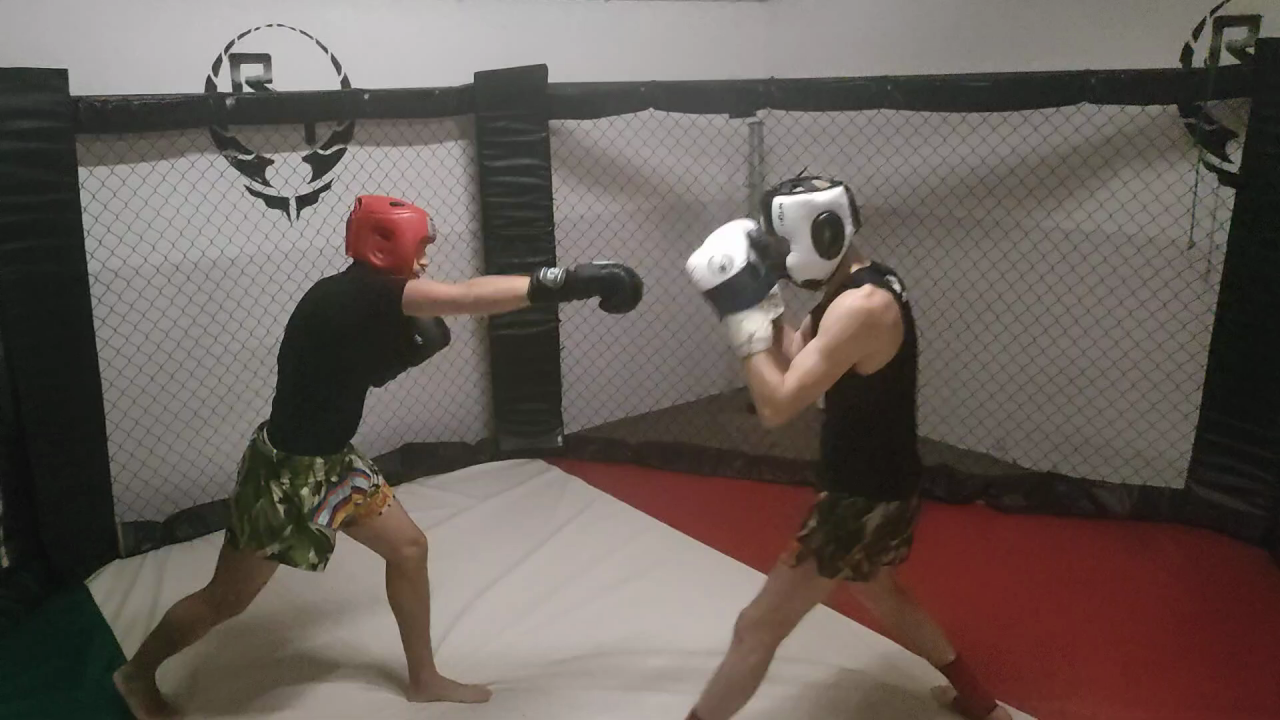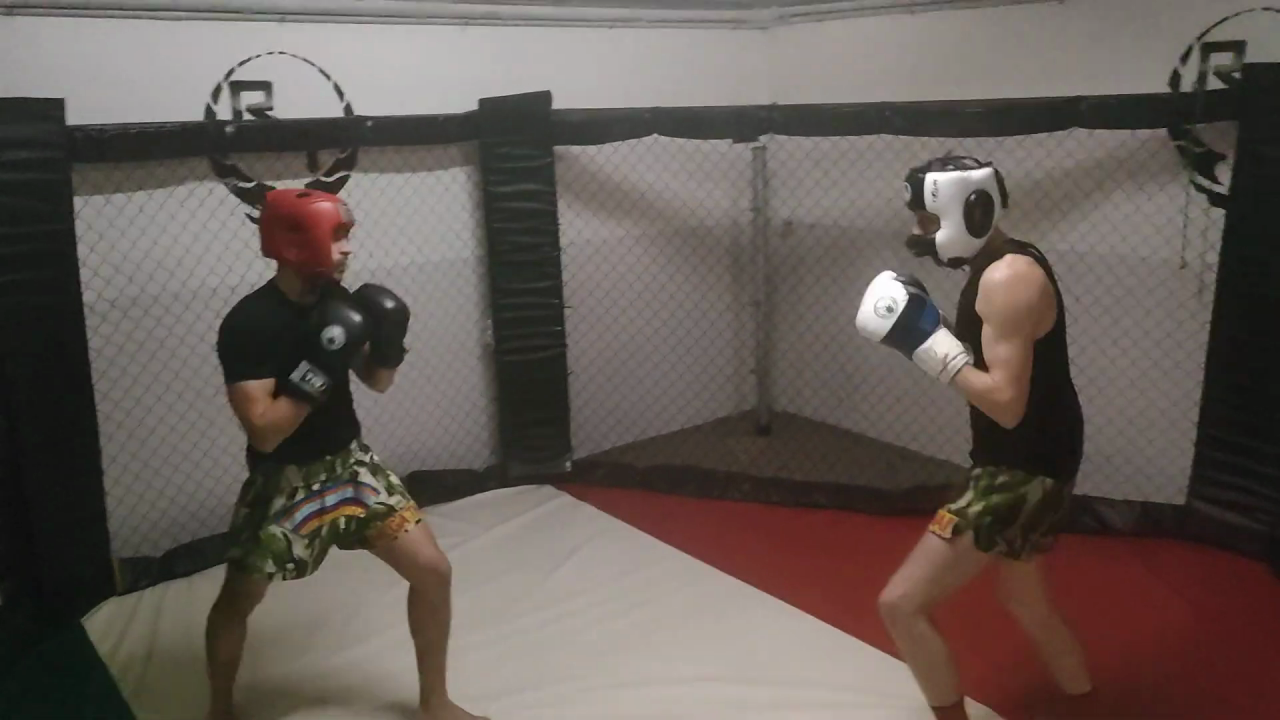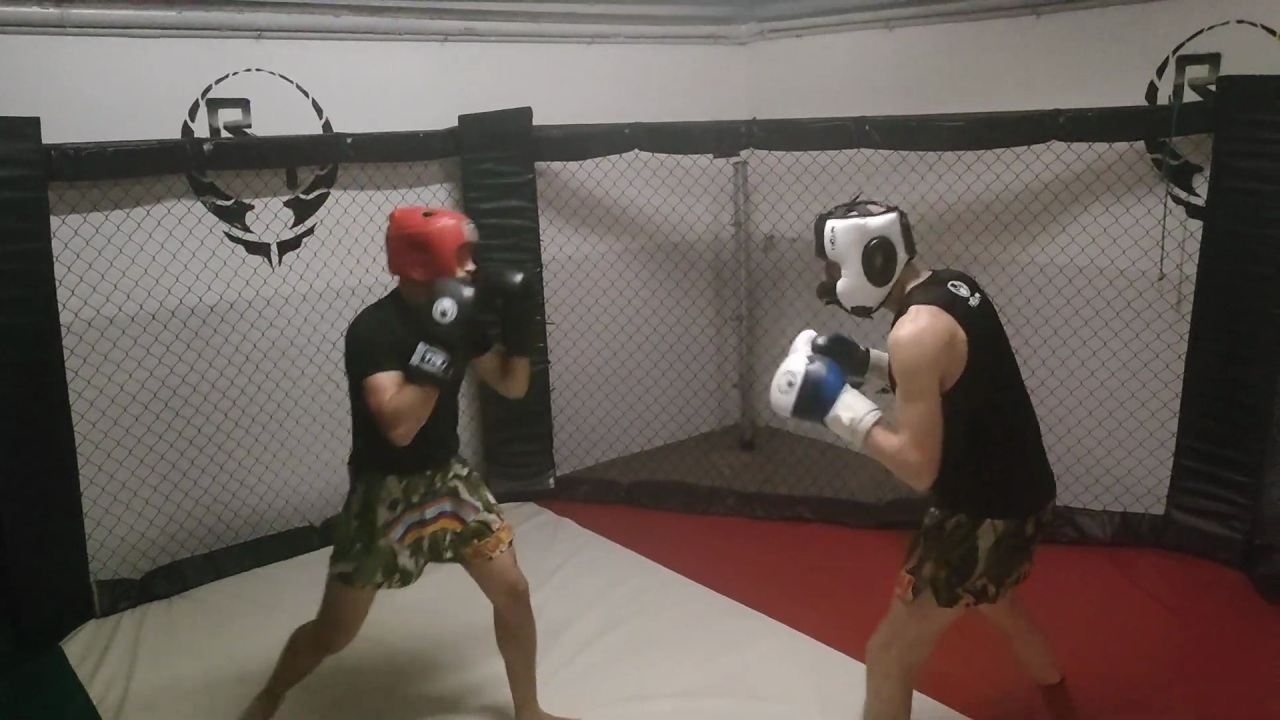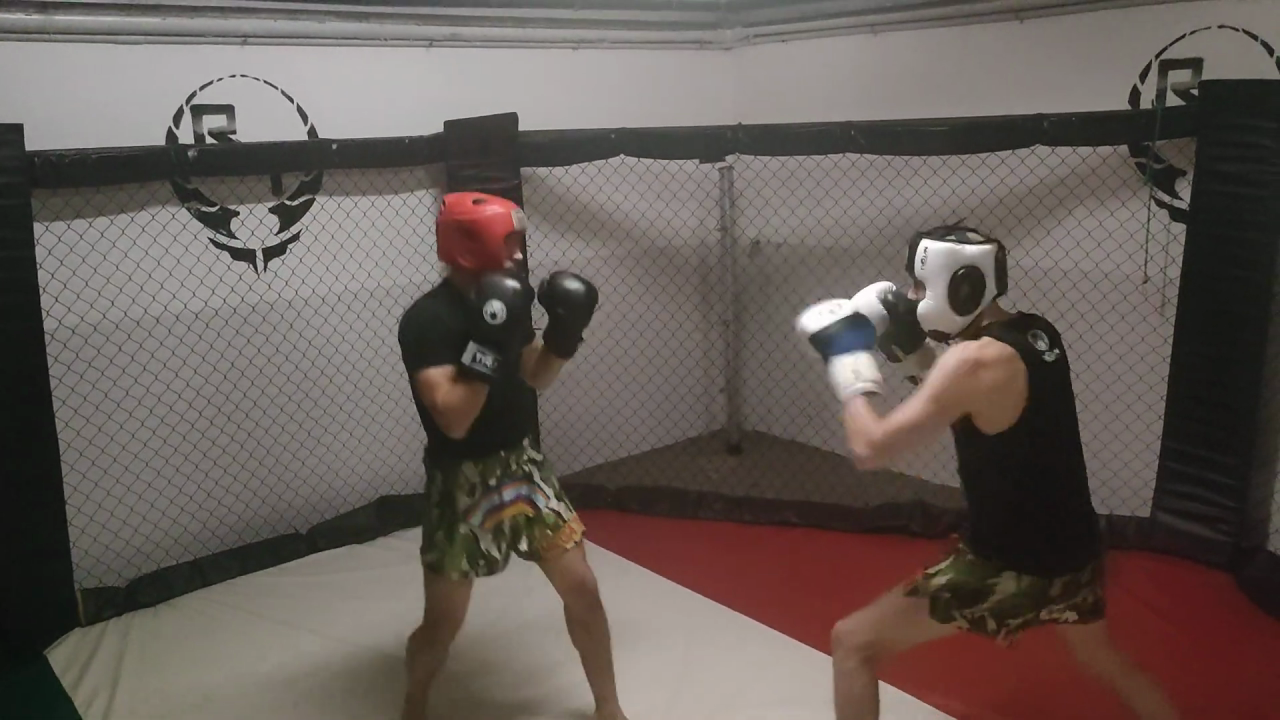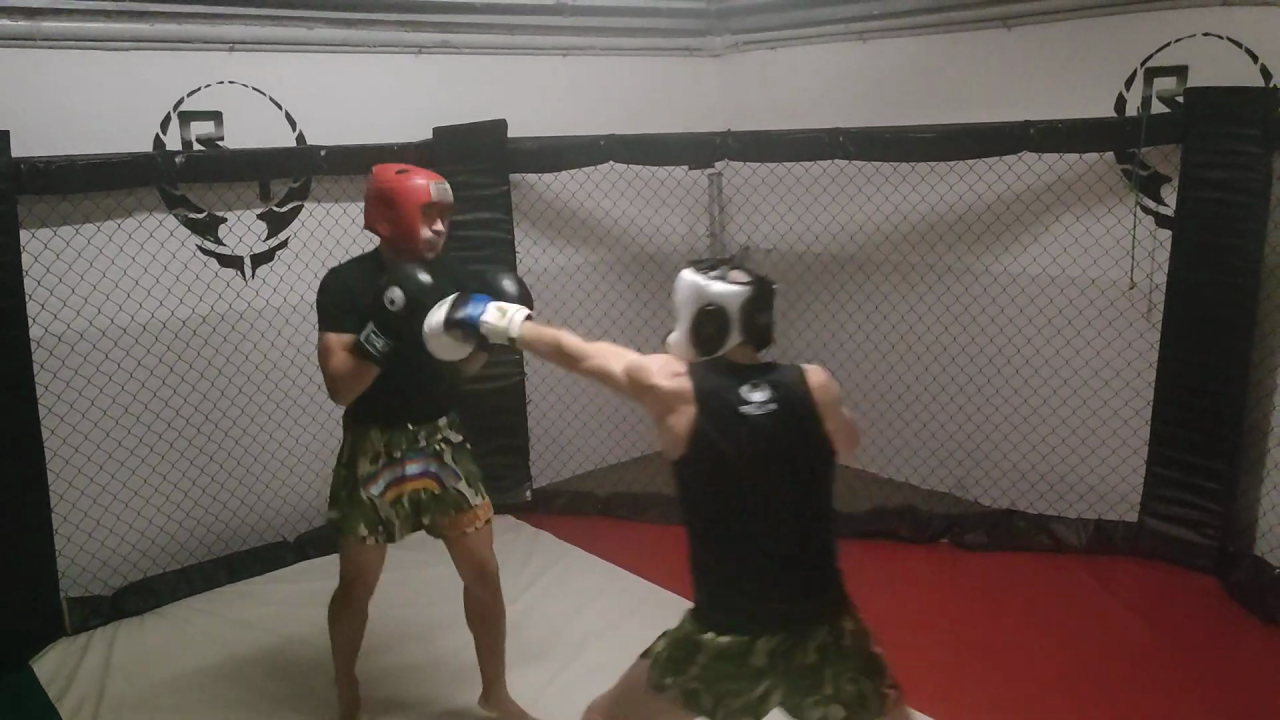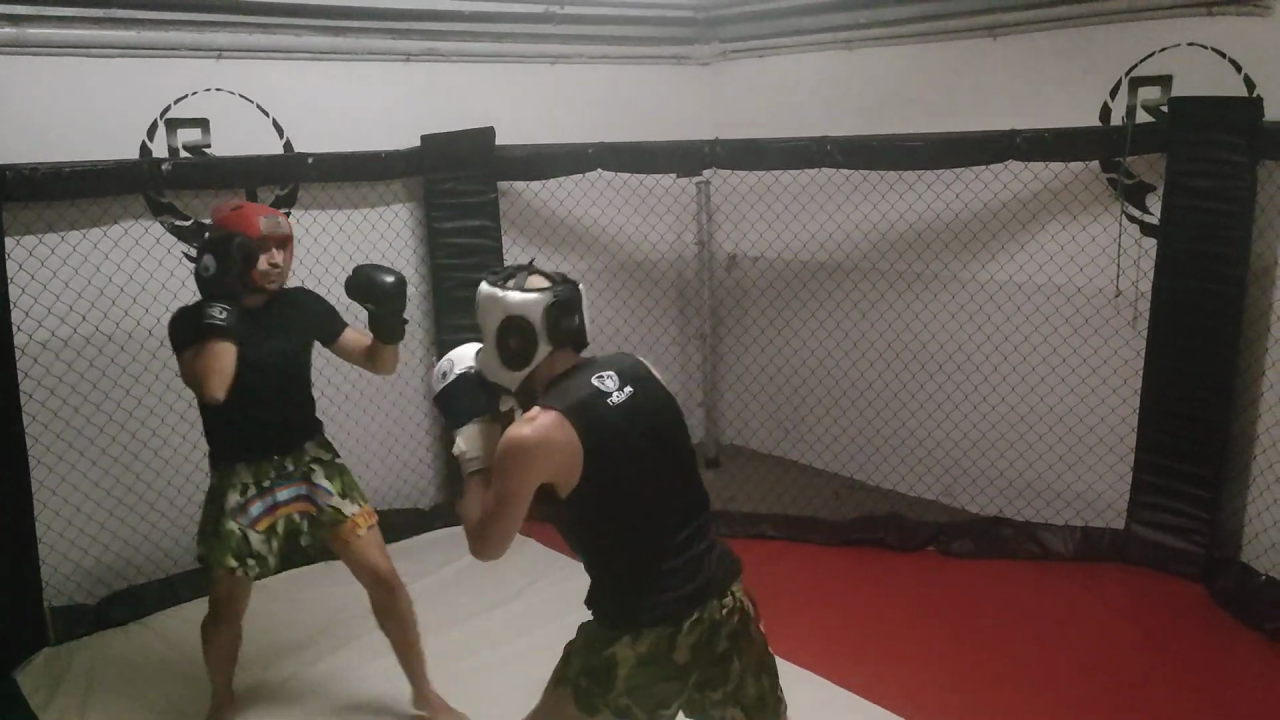
dt=0.5s
person 1, frame 1
left shoulder: (355, 294)
right shoulder: (352, 297)
right elbow: (467, 295)
left wrist: (401, 354)
right wrist: (573, 279)
left hip: (328, 459)
right hip: (291, 470)
left knee: (407, 547)
right knee: (227, 598)
left ankle: (423, 677)
right ankle: (137, 673)
person 1, frame 2
left shoulder: (336, 300)
right shoulder: (246, 325)
left elbow: (377, 381)
right elbow: (264, 435)
left wrist: (387, 343)
right wrist: (318, 365)
left hip: (352, 464)
right hip: (286, 481)
left knee: (432, 570)
right knee: (235, 604)
person 1, frame 3
left shoulder: (451, 307)
right shoulder: (372, 330)
left elbow: (512, 386)
right elbow: (400, 428)
left wrist: (518, 327)
right wrist: (438, 343)
left hip: (448, 477)
right hip: (386, 491)
left knee: (513, 591)
right knee: (335, 631)
person 1, frame 4
left shoulder: (505, 303)
right shoulder: (425, 321)
left elbow: (535, 378)
right elbow: (454, 422)
left wrist: (564, 331)
right wrist: (490, 344)
left hip: (522, 463)
right hip: (463, 480)
left knee: (582, 589)
right knee: (442, 626)
person 1, frame 5
left shoulder: (446, 278)
right shoulder: (344, 285)
left elbow: (467, 364)
right elbow: (340, 388)
right wrist: (387, 325)
left hip: (442, 439)
right hip: (375, 448)
left knee: (483, 572)
right knee: (358, 583)
person 1, frame 6
left shoulder: (304, 306)
right shoulder: (193, 321)
left elbow: (380, 363)
right elbow: (212, 388)
left wrist: (387, 318)
right wrist: (221, 301)
left hip: (311, 462)
right hip: (243, 479)
left knee: (382, 575)
right knee: (225, 609)
person 2, frame 1
left shoulder: (859, 308)
right shoulder: (858, 288)
left elbow: (777, 407)
right elbow: (796, 358)
left wrist: (740, 312)
right wrist: (761, 298)
left hip: (863, 497)
right hip: (883, 485)
left knee: (759, 627)
right knee: (881, 594)
person 2, frame 2
left shoulder: (1009, 277)
right shoulder: (1002, 267)
left elbow: (1007, 405)
right elbow: (982, 367)
left wrist: (927, 339)
right wrist: (923, 326)
left hip: (1023, 473)
right hip: (1028, 467)
left knee: (902, 605)
right knee: (1027, 603)
person 2, frame 3
left shoulder: (918, 330)
right shoulder: (951, 285)
left elbow: (920, 469)
left wrist: (841, 400)
right wrist: (866, 365)
left hip: (983, 509)
right hip: (1022, 489)
left knee: (891, 656)
right knee: (994, 608)
person 2, frame 4
left shoulder: (975, 360)
right shoulder: (1038, 334)
left elbow: (870, 449)
left wrist: (848, 357)
right wrist: (910, 348)
left hip: (1004, 563)
right hip: (1074, 546)
left knee: (853, 642)
right knee: (1103, 657)
person 2, frame 5
left shoulder: (675, 390)
right shoulder: (813, 385)
left elbow: (573, 350)
left wrist: (491, 318)
left hip: (730, 637)
right hip: (820, 625)
person 2, frame 6
left shoulder: (532, 436)
right shoulder: (638, 370)
left elbow: (486, 543)
left wrist: (471, 432)
left hip: (640, 636)
right hip: (722, 604)
